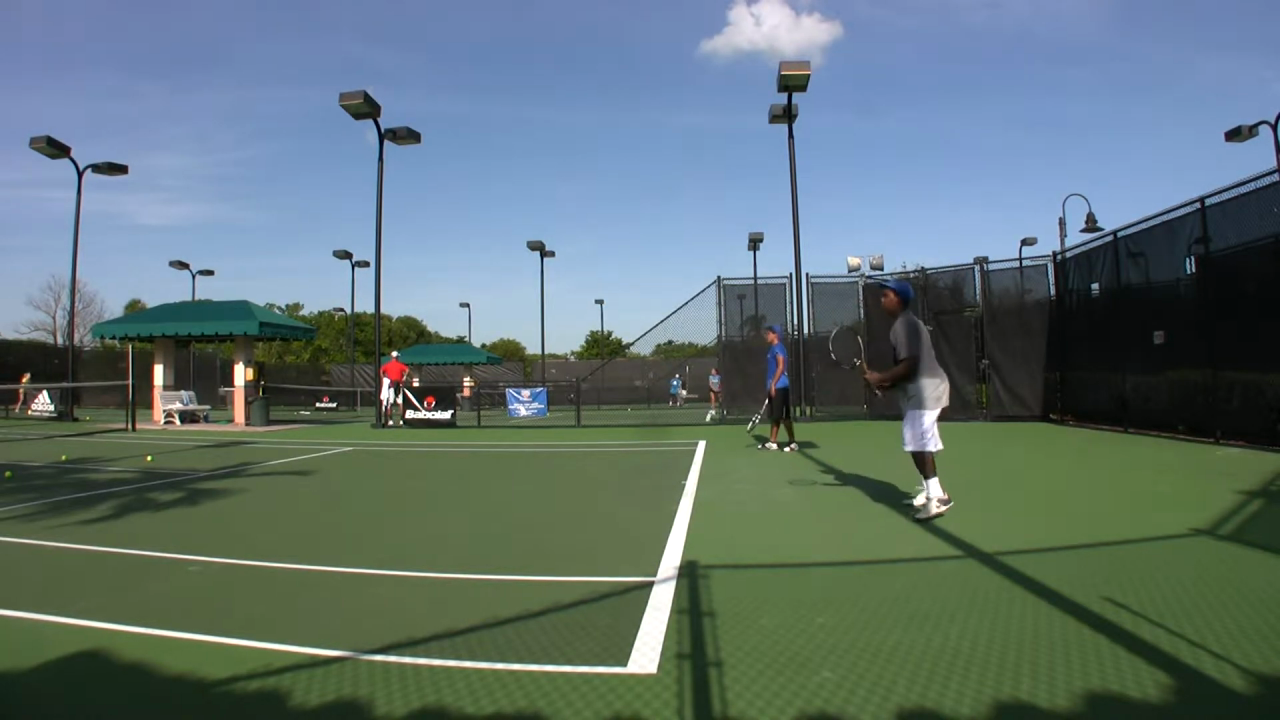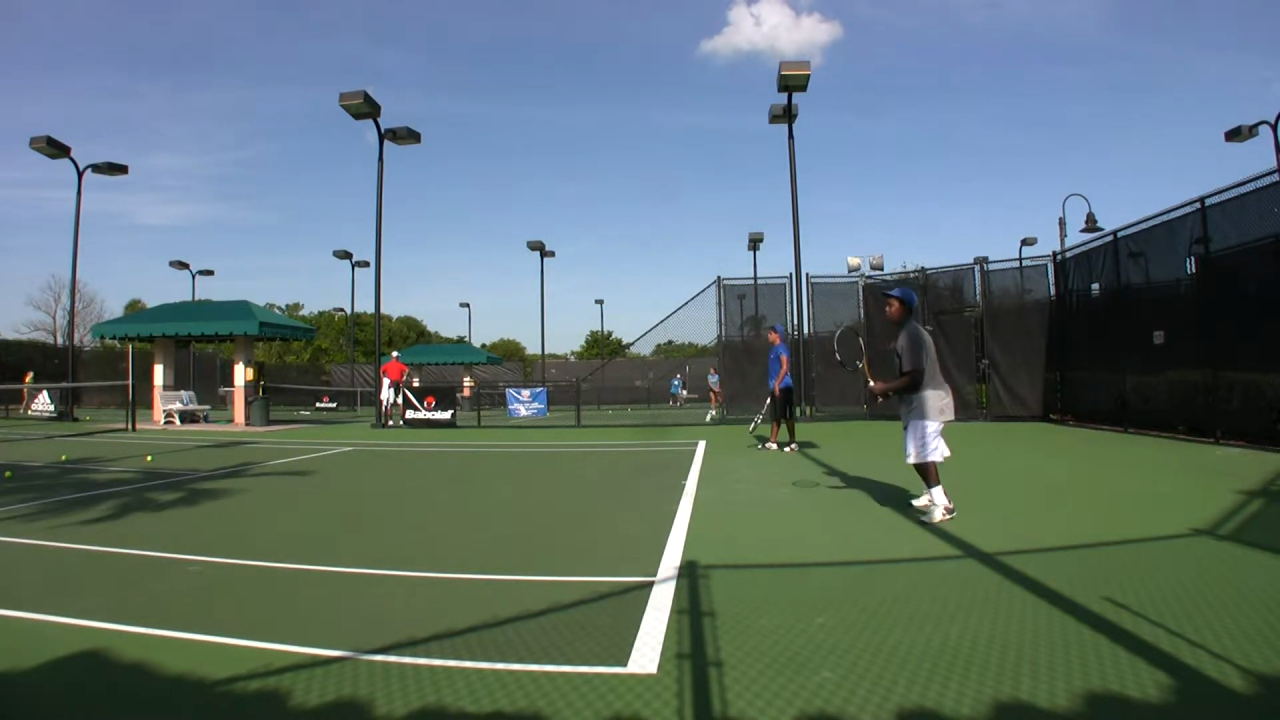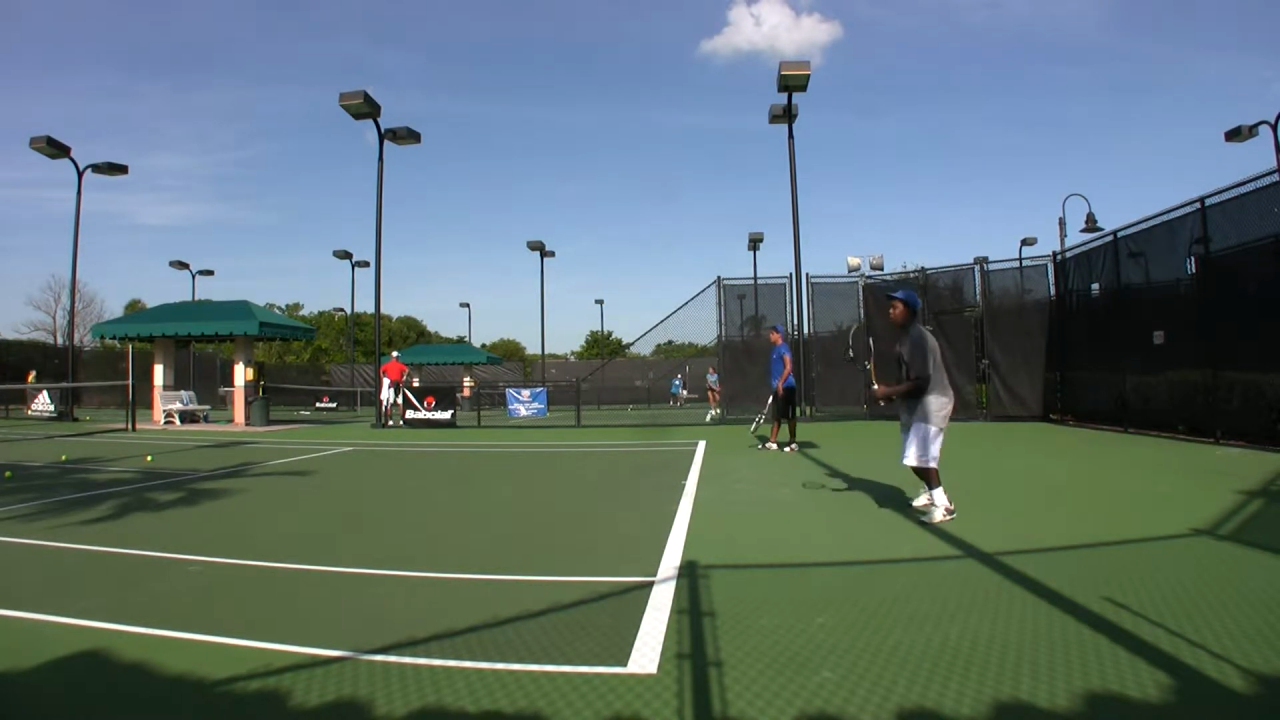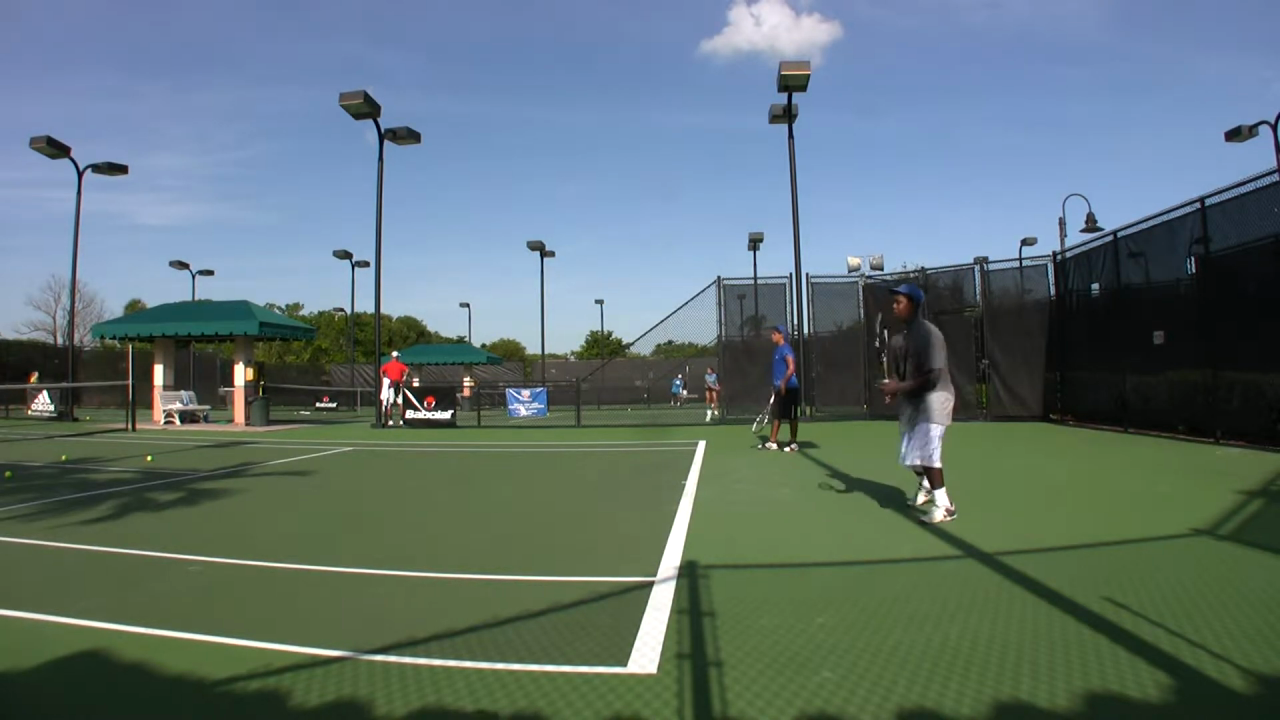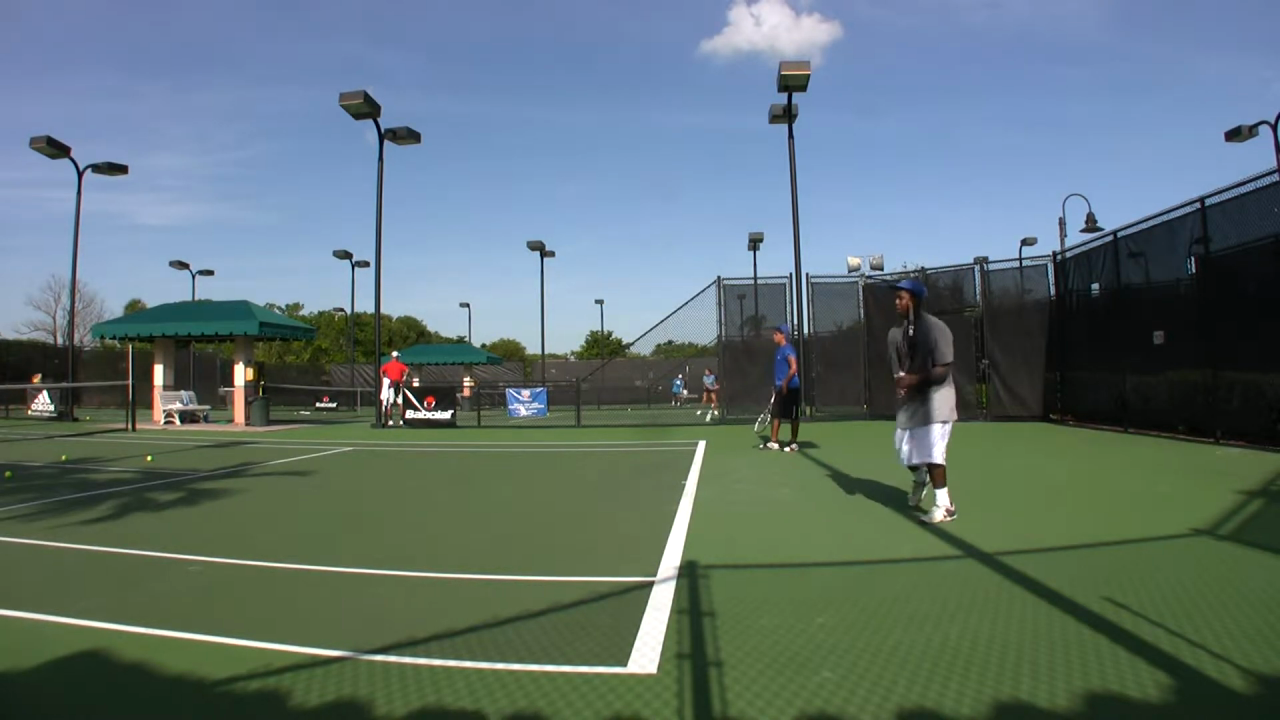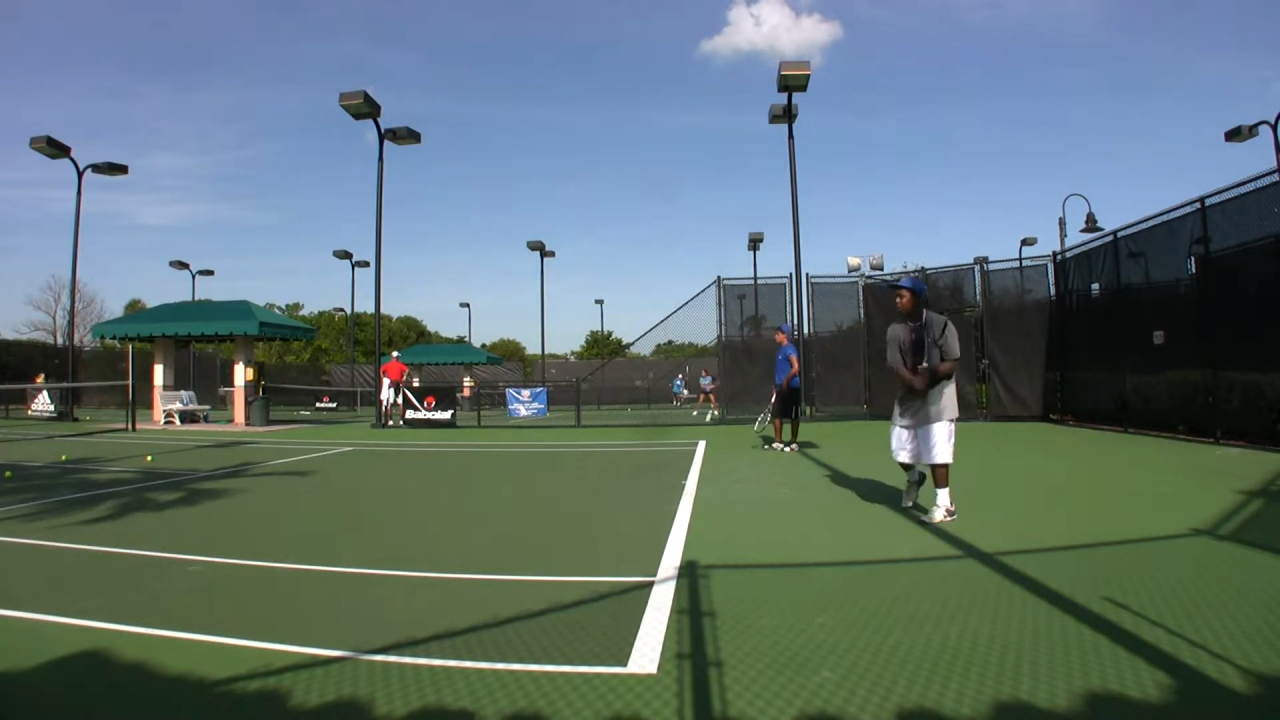
dt=0.1s
person 1, frame 1
left shoulder: (906, 325)
right shoulder: (903, 324)
left elbow: (909, 365)
left wrist: (881, 378)
right wrist: (889, 382)
left hip: (926, 388)
right hip: (918, 389)
left knee: (918, 442)
right knee: (915, 444)
left ankle: (938, 497)
right ankle: (928, 490)
person 1, frame 2
left shoulder: (911, 335)
right shoulder: (908, 334)
left elbow: (914, 377)
left wrist: (885, 387)
right wrist: (891, 389)
left hip: (929, 399)
right hip: (920, 400)
left knee: (920, 452)
right knee: (917, 452)
left ankle: (943, 504)
right ankle: (932, 494)
person 1, frame 3
left shoulder: (921, 339)
right shoulder: (904, 340)
left elbow: (920, 383)
left wrist: (890, 392)
right wrist: (887, 392)
left hip: (932, 402)
right hip: (914, 405)
left knee: (920, 454)
right knee: (914, 456)
left ankle: (943, 505)
right ankle: (930, 493)
person 1, frame 4
left shoulder: (928, 334)
right shoulder: (901, 337)
left elbow: (932, 377)
right elbow: (897, 370)
left wrist: (899, 388)
right wrist: (893, 386)
left hip: (933, 400)
right hip: (913, 402)
left knee: (925, 453)
right knee: (912, 454)
left ankle: (944, 505)
right ankle: (926, 487)
person 1, frame 5
left shoulder: (936, 328)
right shoulder: (896, 333)
left elbow: (944, 369)
right elbow: (896, 368)
left wrist: (915, 380)
right wrist: (901, 382)
left hip: (936, 398)
right hip: (909, 400)
left knee: (932, 453)
right knee: (906, 452)
left ankle: (944, 505)
right ankle: (921, 478)
person 1, frame 6
left shoulder: (941, 324)
right shoulder: (895, 330)
left elbow: (951, 364)
right elbow: (897, 367)
left wrist: (929, 376)
right wrist: (912, 380)
left hip: (938, 396)
right hip: (908, 398)
left knee: (936, 452)
right knee: (900, 449)
left ankle: (944, 505)
right ankle: (914, 477)
